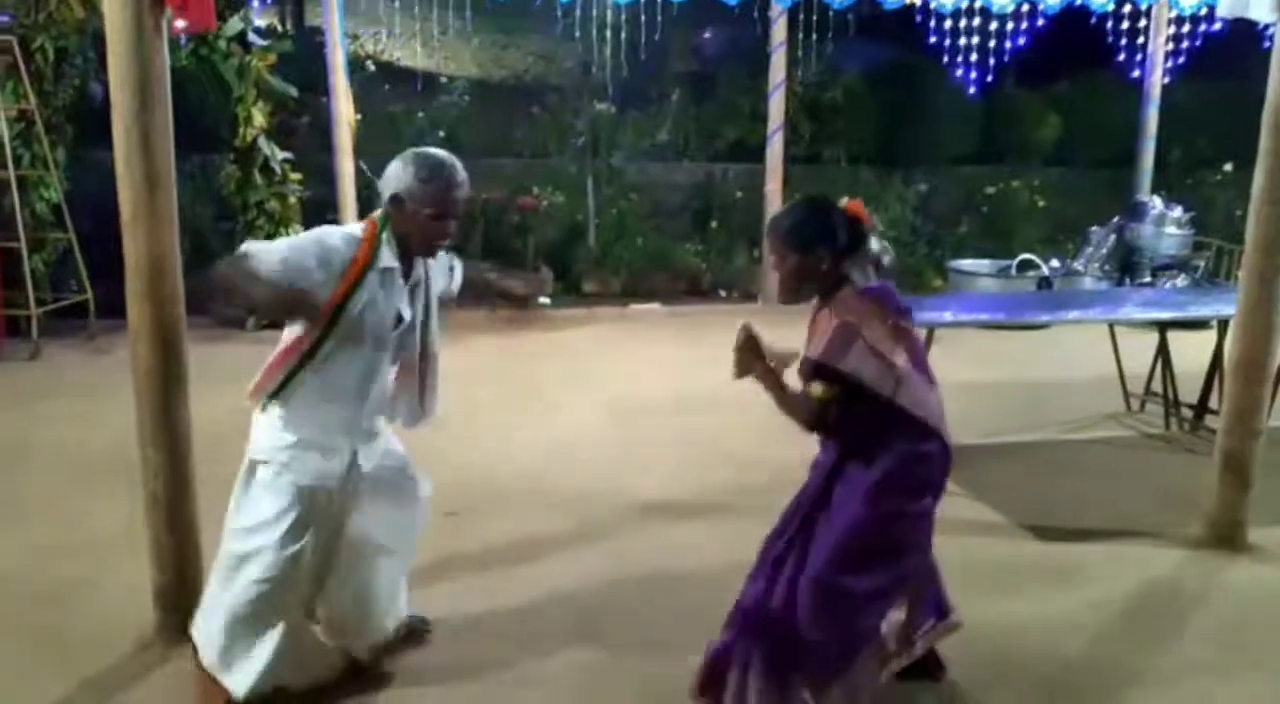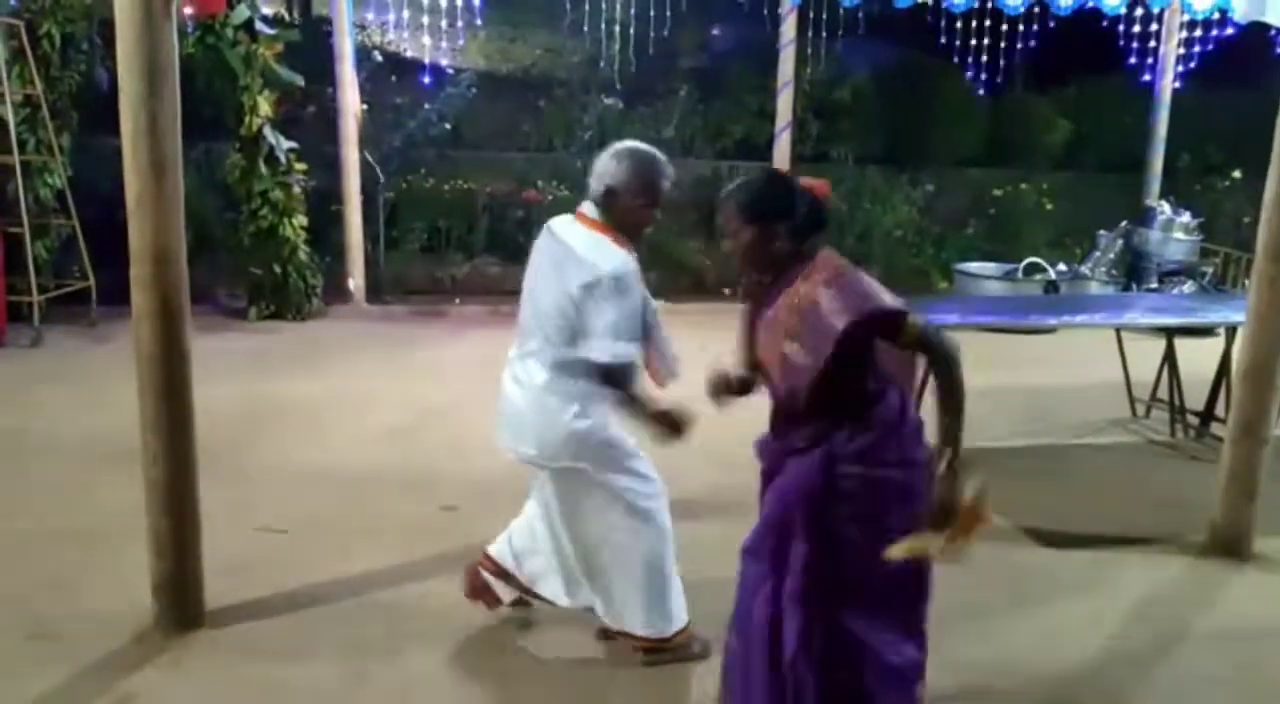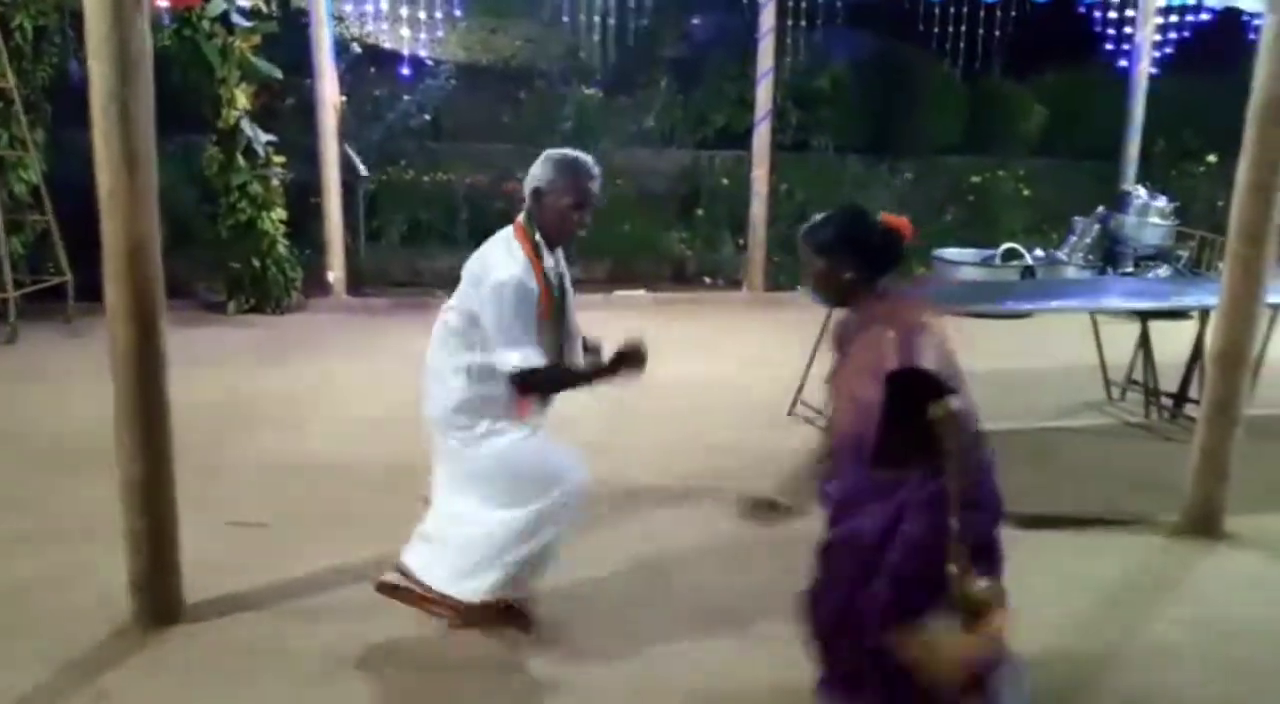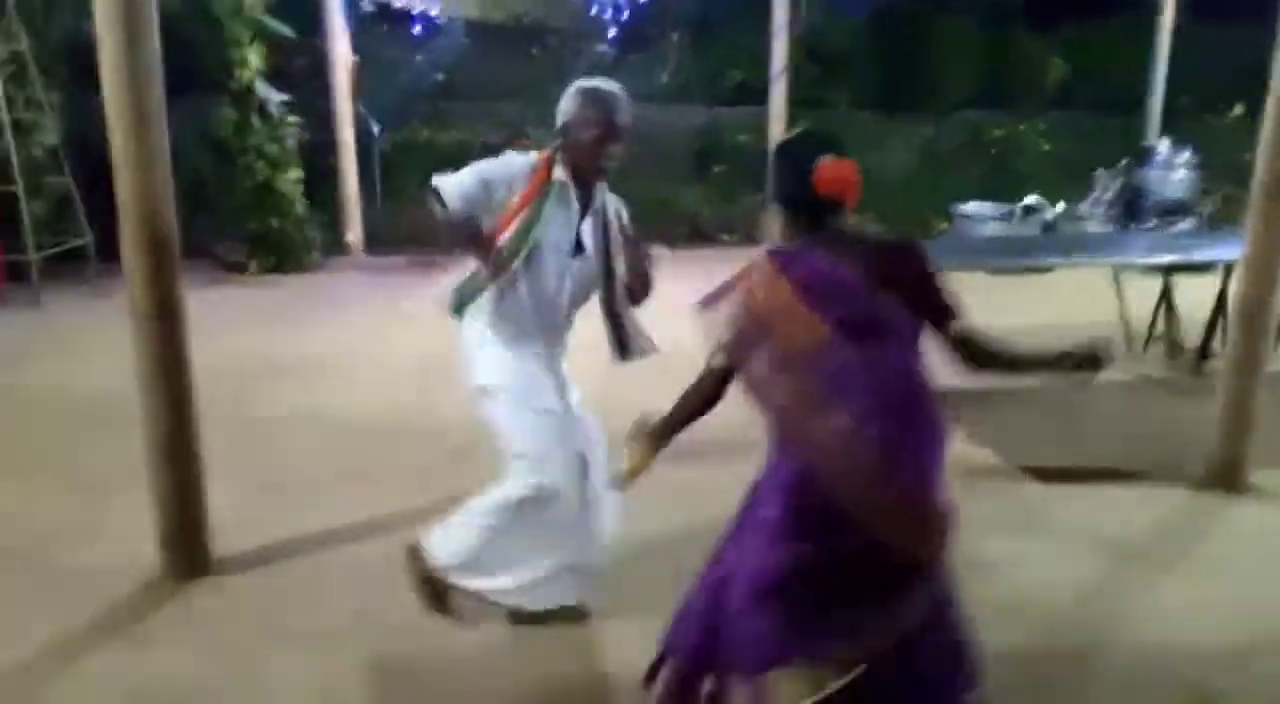
dt=1s
person 1, frame 1
left shoulder: (425, 261)
right shoulder: (338, 249)
left elbow: (450, 277)
right elbow: (232, 271)
right wrist: (279, 300)
left hip: (357, 427)
right hip: (299, 430)
left knee: (399, 498)
right knee: (276, 556)
left ankle: (370, 628)
person 1, frame 2
left shoulder: (559, 233)
right shoulder: (614, 265)
right elbow: (609, 365)
left wrist: (643, 323)
right wrist: (654, 414)
left hip: (531, 404)
right hip: (567, 417)
left knee: (560, 500)
right knee: (639, 506)
left ankle: (495, 574)
right ankle: (657, 632)
person 1, frame 3
left shoulder: (545, 250)
right shoulder: (514, 276)
right elbow: (526, 380)
left wrist: (574, 346)
right wrist: (610, 369)
left hip: (480, 397)
right hip: (472, 405)
left knee: (484, 499)
right knee: (556, 482)
left ankle: (440, 581)
right ankle: (465, 587)
person 1, frame 4
left shoulder: (610, 211)
right shoulder: (516, 175)
left elbow: (632, 293)
right elbow: (436, 201)
left wrist: (637, 278)
right wrist: (460, 232)
left hip: (545, 352)
right hip: (503, 346)
left knee: (576, 456)
right knee: (547, 470)
left ankle: (540, 565)
right ankle: (443, 558)
person 2, frame 1
left shoulder: (845, 317)
right shoulder: (859, 289)
left elbow: (812, 414)
left wrist: (759, 367)
left hip: (889, 458)
right hip: (880, 451)
left knee: (835, 567)
right knee: (887, 557)
right ankle: (912, 653)
person 2, frame 2
left shoulder: (831, 287)
right shoulder: (762, 289)
left elbow: (938, 352)
right elbow: (759, 371)
left wrist: (950, 467)
right wrist: (731, 382)
left hip: (865, 466)
right hip: (806, 463)
left knee: (858, 604)
right knee: (781, 592)
person 2, frame 3
left shoulder: (903, 331)
right shoulder: (856, 329)
left elbow: (958, 435)
right elbow: (852, 428)
left wrist: (960, 555)
left hip: (929, 507)
right hip: (875, 502)
left knee: (926, 647)
right knee: (847, 611)
person 2, frame 4
left shoulder: (762, 284)
right shoulder: (894, 261)
left elbow: (708, 387)
right elbow: (971, 352)
left wrist: (653, 435)
right wrist: (1061, 361)
left hip: (818, 477)
right hip: (901, 468)
left knee: (770, 603)
right knee: (902, 587)
